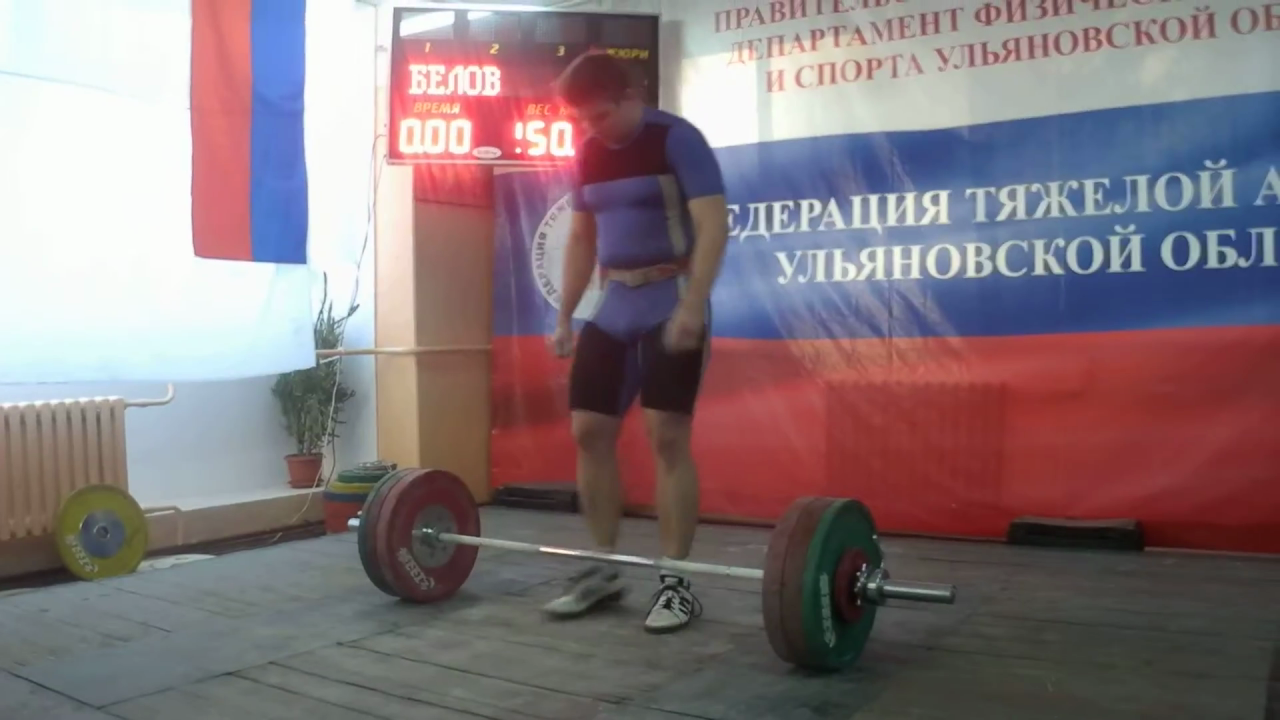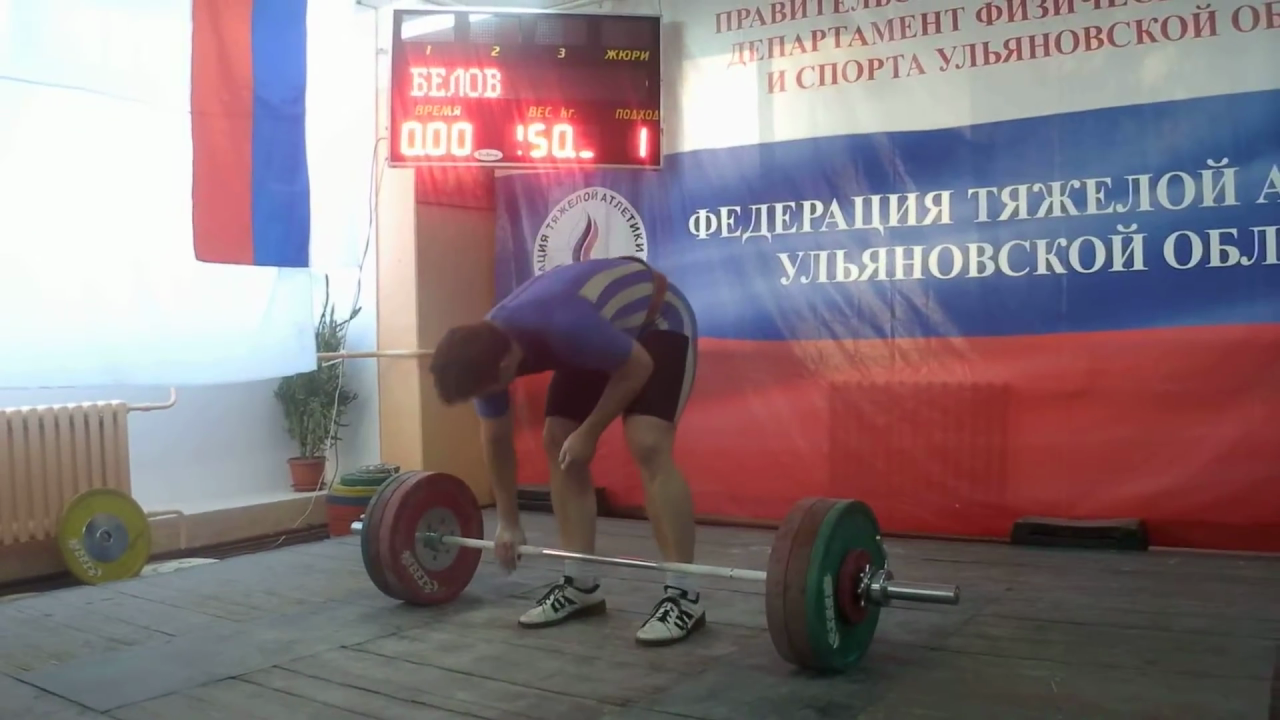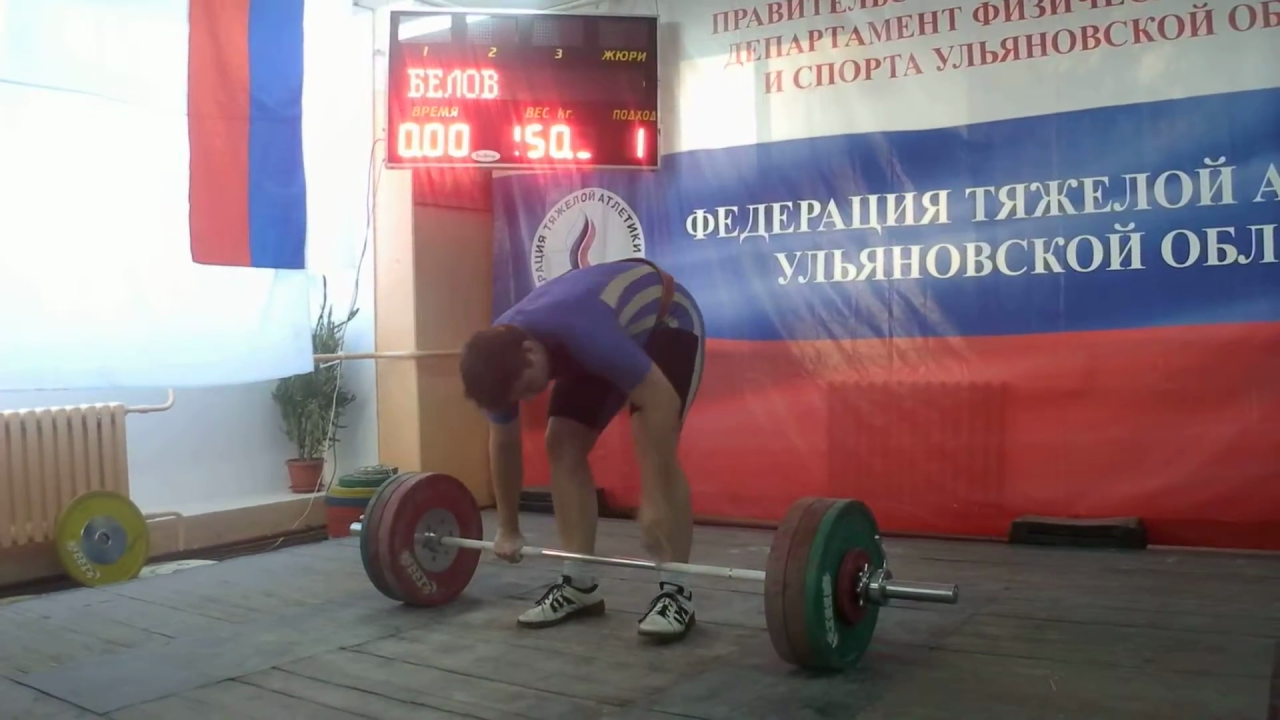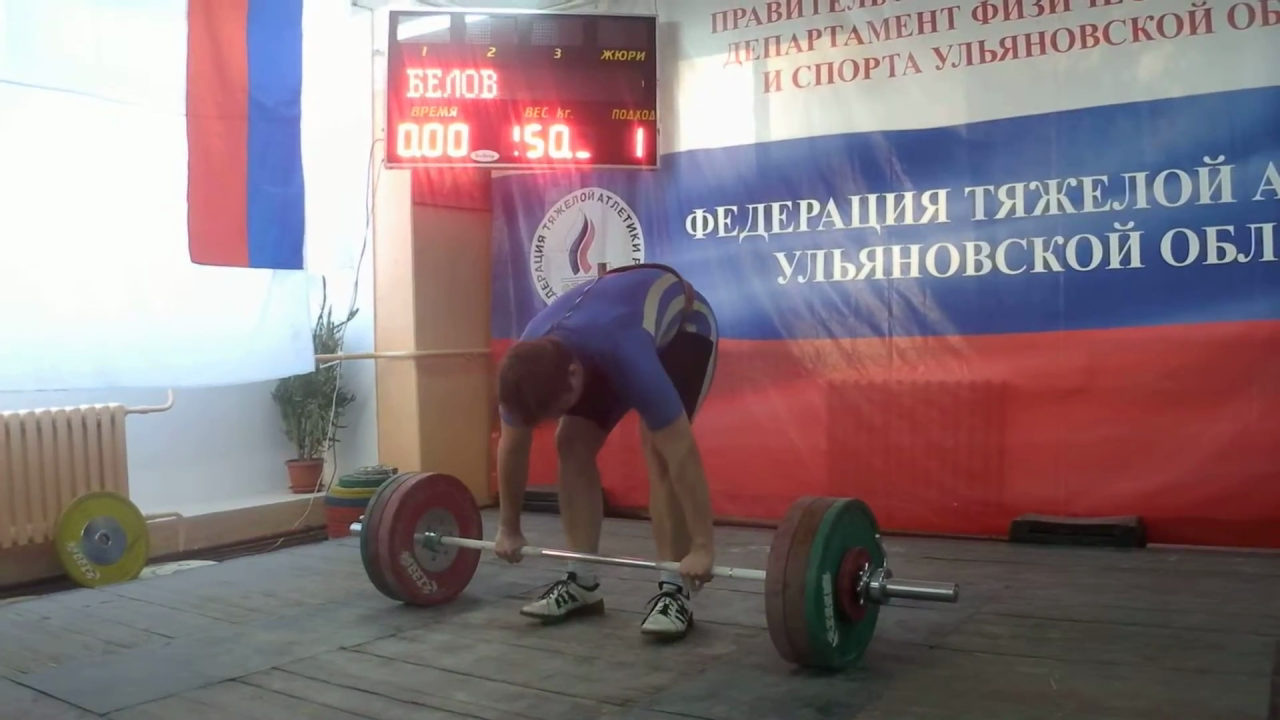
dt=1s
person 1, frame 1
left shoulder: (677, 141)
right shoulder: (588, 155)
left elbow: (712, 227)
left wrist: (693, 305)
right wrist: (564, 317)
left hip: (669, 302)
right hip: (612, 304)
left knee: (667, 440)
right knee: (588, 432)
left ankle: (675, 581)
right ankle: (603, 567)
person 1, frame 2
left shoulder: (564, 327)
right shoulder: (487, 349)
left elbow: (637, 367)
right elbow: (497, 439)
left wrist: (589, 433)
right wrist: (508, 523)
left hip: (658, 319)
right hip: (604, 333)
left knee: (646, 444)
right knee: (556, 443)
left ankle: (683, 595)
right ankle: (581, 584)
person 1, frame 3
left shoulder: (584, 332)
right shoulder: (502, 354)
left elbow: (662, 399)
right elbow: (504, 444)
left wrist: (660, 501)
right wrist: (507, 529)
left hip: (669, 321)
right hip: (615, 335)
left knee: (656, 445)
right knee: (561, 445)
left ankle: (675, 592)
right ankle: (579, 584)
person 1, frame 4
left shoulder: (625, 356)
right shoulder: (525, 368)
left elbow: (681, 452)
right elbow: (512, 447)
left wrist: (702, 547)
right wrist: (508, 529)
left hip: (683, 326)
left knee: (658, 450)
right knee: (572, 445)
left ankle: (673, 592)
right ankle: (582, 582)
